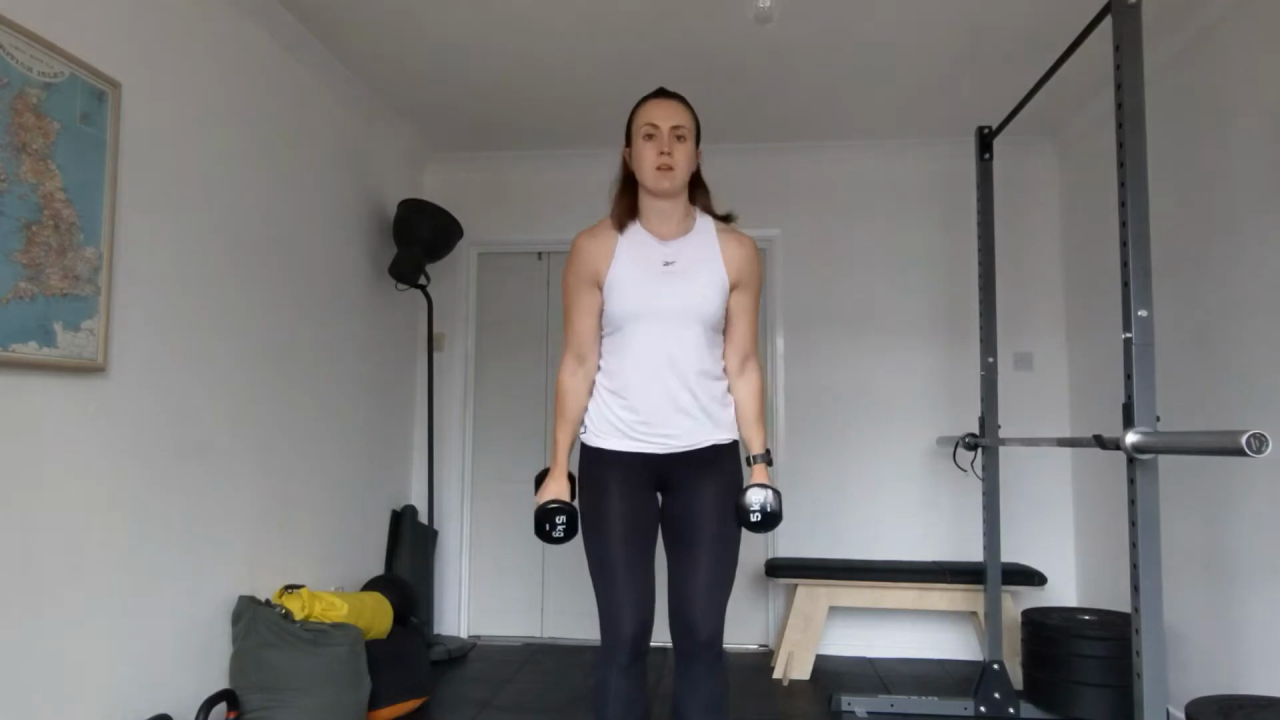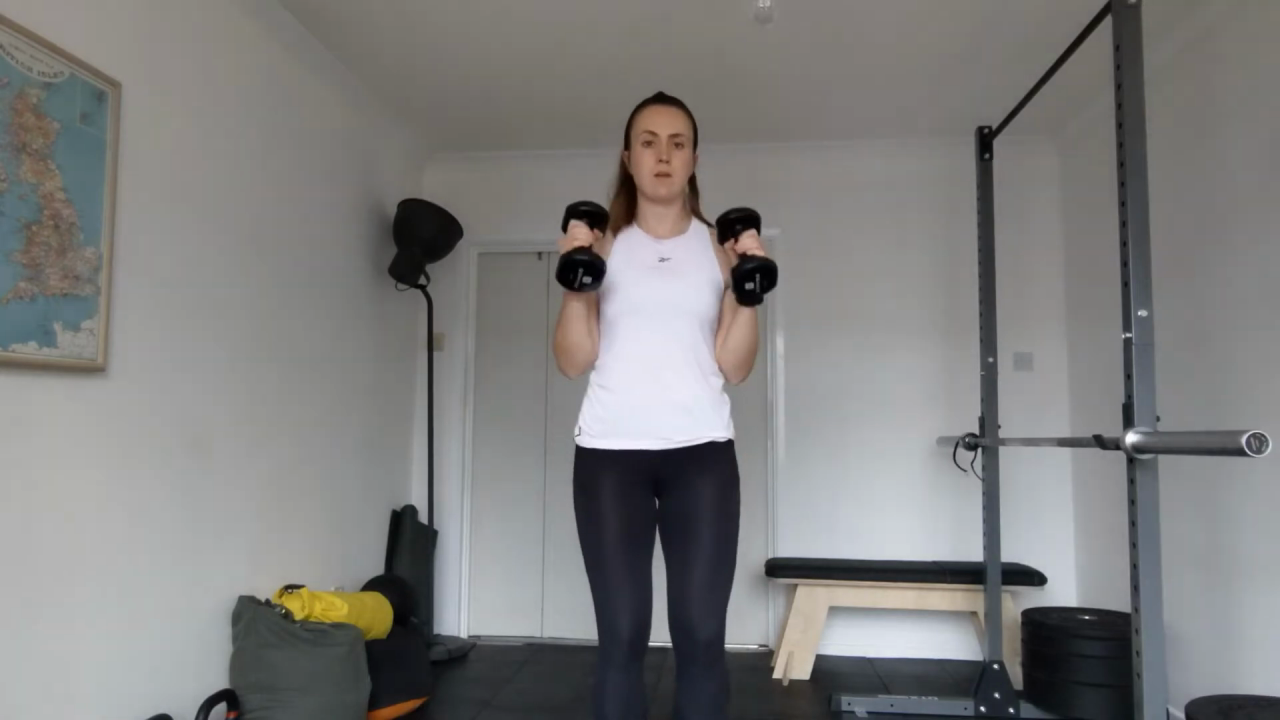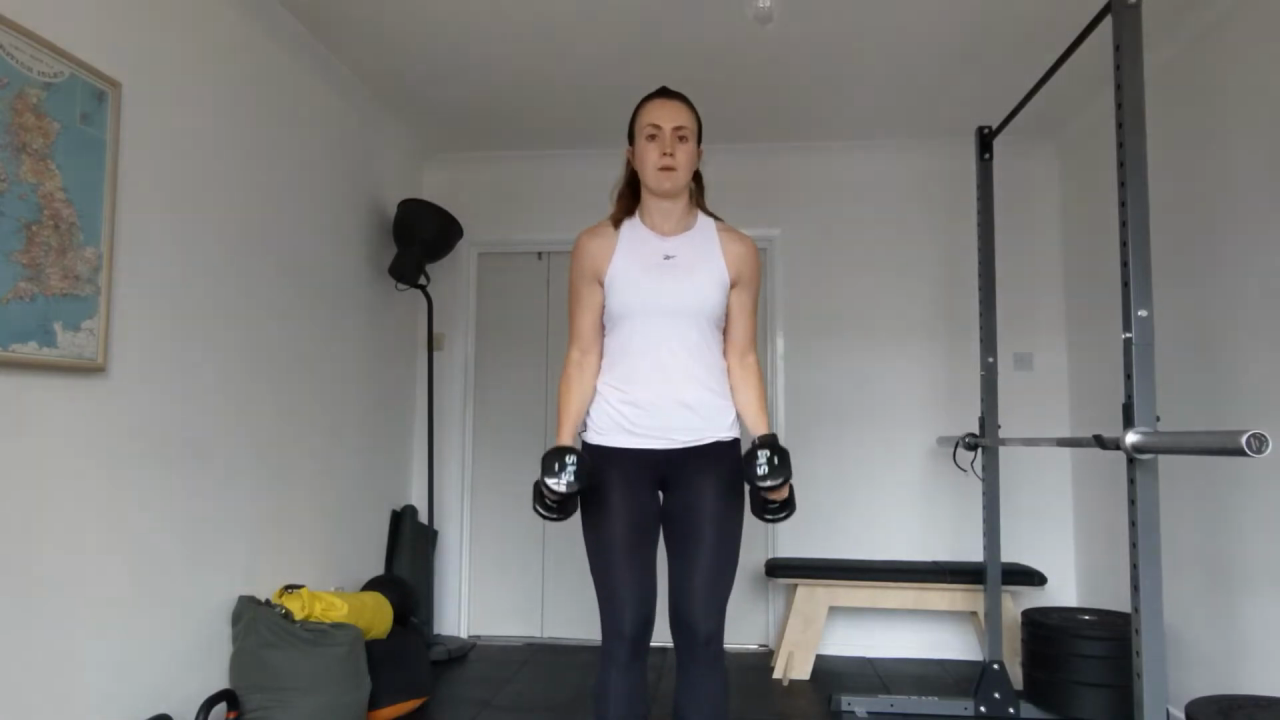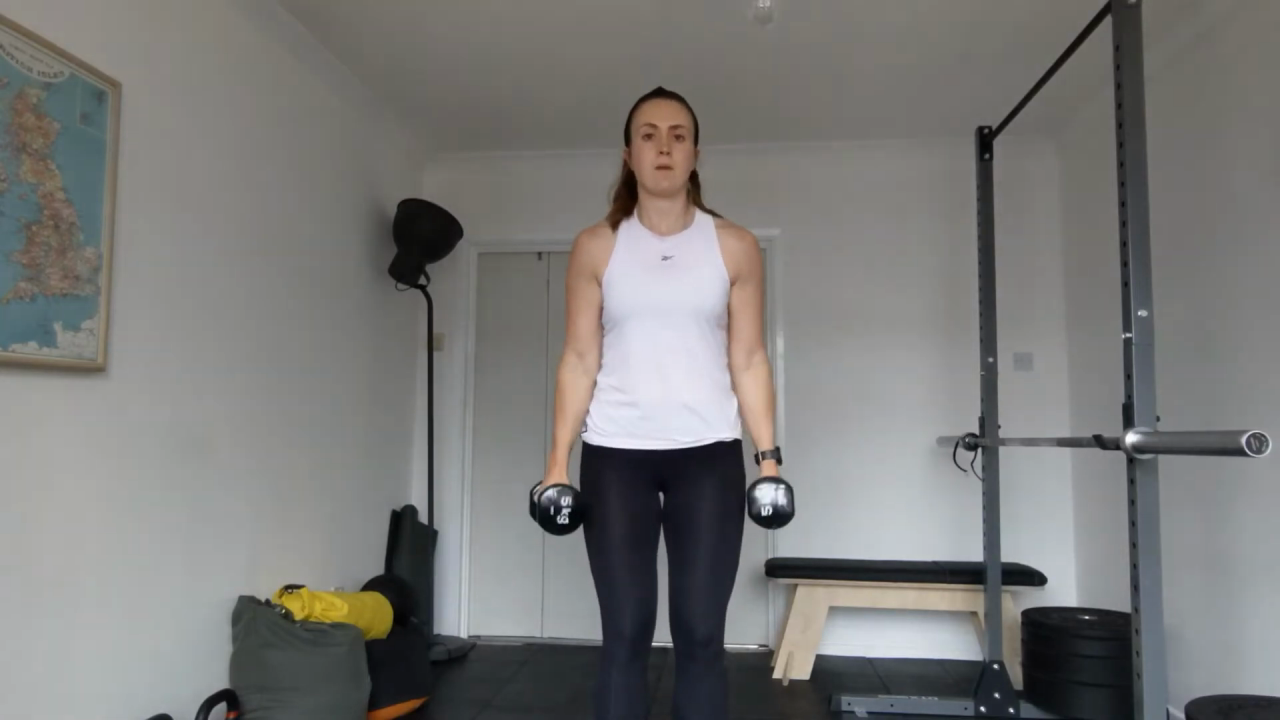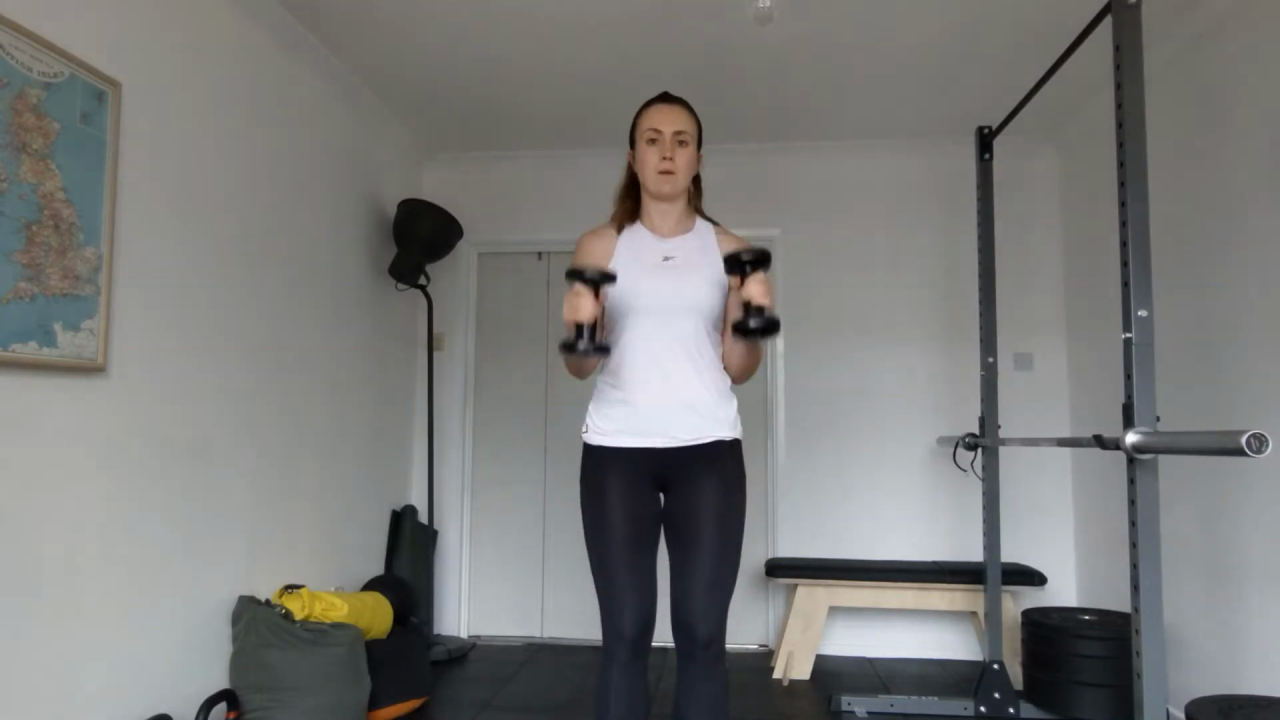
dt=0.7s
person 1, frame 1
left shoulder: (734, 251)
right shoulder: (595, 249)
left elbow: (742, 365)
right elbow: (577, 363)
left wrist: (759, 460)
right wrist: (559, 464)
left hip: (707, 459)
right hip: (615, 458)
left knee: (700, 634)
right knee: (623, 635)
person 1, frame 2
left shoulder: (723, 249)
right shoulder: (597, 244)
left elbow: (733, 366)
right elbow: (574, 361)
right wrist: (576, 281)
left hip: (701, 454)
right hip: (609, 454)
left knee: (701, 634)
right knee: (621, 635)
person 1, frame 3
left shoulder: (733, 250)
right shoulder: (597, 247)
left elbow: (741, 359)
right elbow: (582, 357)
left wrist: (765, 446)
right wrist: (563, 445)
left hip: (707, 455)
right hip: (616, 454)
left knee: (701, 632)
right knee: (625, 633)
person 1, frame 4
left shoulder: (734, 246)
right shoulder: (595, 247)
left elbow: (748, 359)
right elbow: (579, 359)
left wrist: (769, 456)
right wrist: (558, 459)
left hip: (708, 456)
right hip: (616, 456)
left knee: (700, 634)
right knee: (625, 633)
person 1, frame 5
left shoulder: (727, 249)
right shoulder: (600, 247)
left elbow: (740, 364)
right elbow: (582, 357)
left wrist: (753, 315)
right wrist: (577, 326)
left hip: (708, 453)
right hip: (617, 453)
left knee: (702, 634)
right knee: (626, 634)
